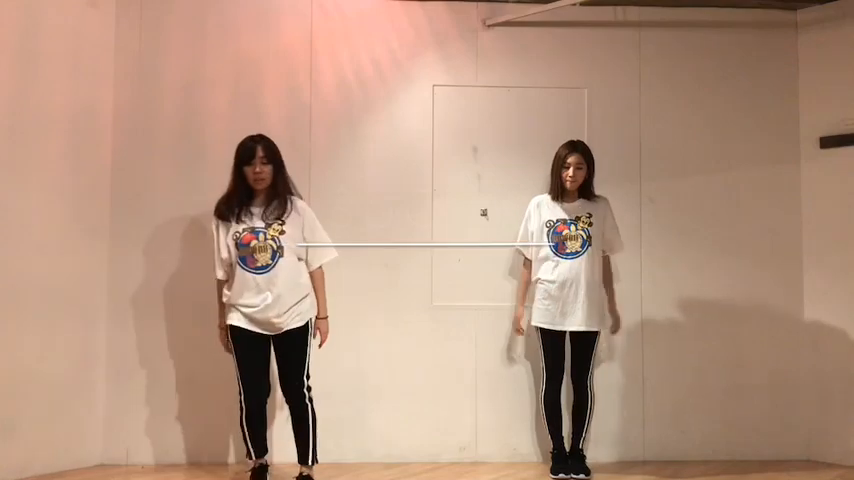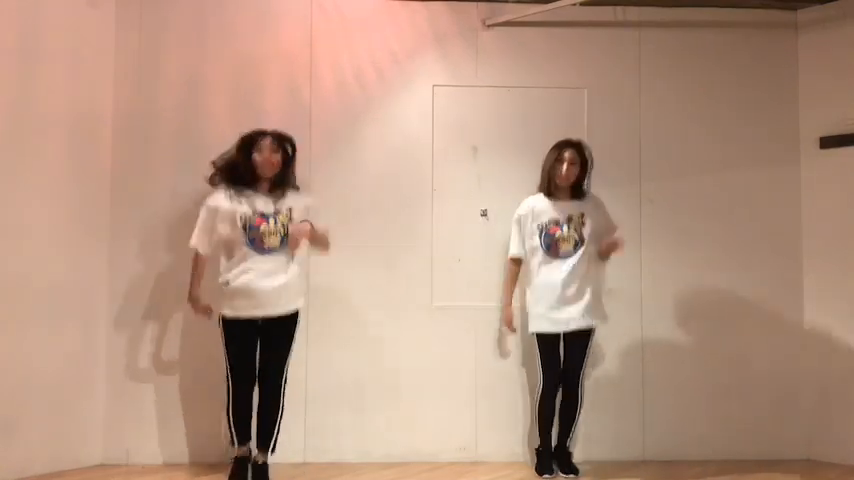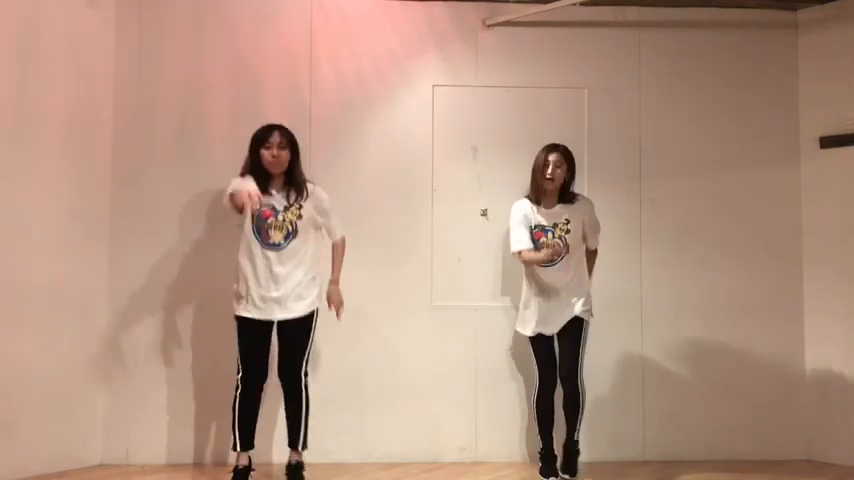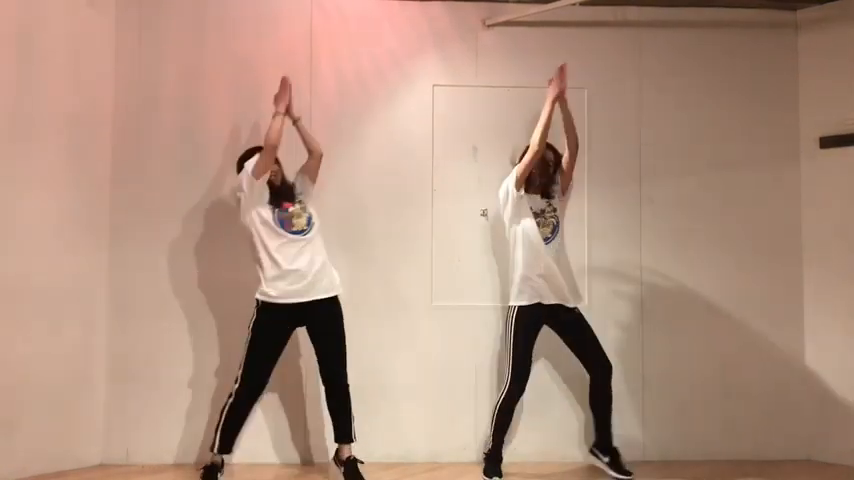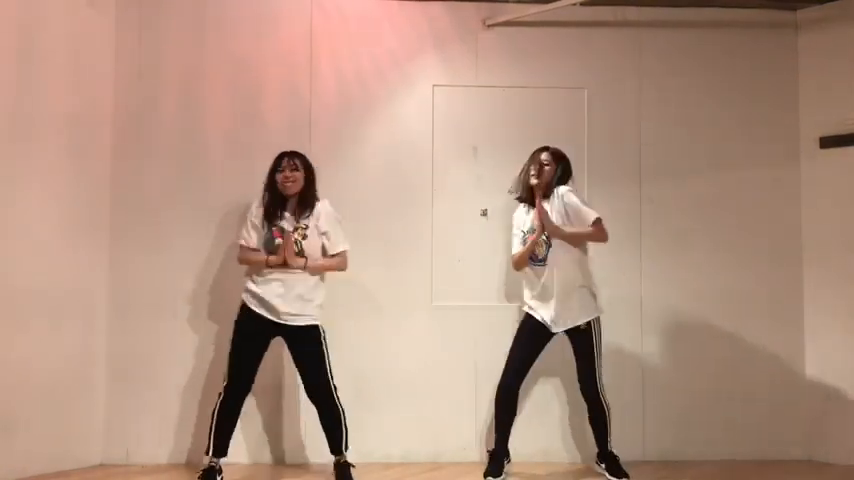
dt=1s
person 1, frame 1
left shoulder: (295, 209)
right shoulder: (227, 214)
left elbow: (314, 265)
right elbow: (223, 274)
left wrist: (322, 314)
right wrist: (223, 321)
left hip: (293, 317)
right hip: (245, 319)
left knee: (297, 393)
right knee: (252, 395)
person 1, frame 2
left shoulder: (294, 199)
right shoulder: (225, 198)
left elbow: (322, 243)
right elbow: (202, 247)
left wrist: (311, 233)
right wrist: (193, 291)
left hip: (283, 305)
right hip: (239, 305)
left knee: (273, 382)
right knee: (240, 381)
person 1, frame 3
left shoulder: (312, 195)
right shoulder: (246, 187)
left elbow: (337, 236)
right elbow: (234, 200)
left wrist: (335, 282)
right wrist: (244, 194)
left hip: (298, 301)
right hip: (252, 303)
left knee: (293, 375)
right knee: (250, 380)
person 1, frame 4
left shoulder: (298, 191)
right shoulder: (249, 190)
left elbow: (317, 154)
right elbow: (271, 147)
left wrist: (292, 114)
right wrist: (280, 109)
left hip: (323, 295)
right hip: (277, 300)
left knee: (336, 376)
right knee: (250, 383)
person 1, frame 5
left shoulder: (321, 210)
right shoulder: (262, 209)
left elbow: (341, 261)
right elbow: (243, 255)
left wrist: (302, 262)
right wrist: (276, 259)
left hip: (302, 316)
right hip: (257, 310)
left knee: (321, 390)
right knee: (235, 386)
person 2, frame 1
left shoulder: (600, 207)
right shoulder: (539, 205)
left elbow: (605, 259)
right elbow: (528, 260)
left wrist: (612, 305)
right wrist: (520, 306)
left hip: (588, 309)
right hip: (549, 309)
left knee: (582, 382)
right knee: (553, 381)
left ankle: (577, 452)
right ankle: (558, 452)
person 2, frame 2
left shoulder: (592, 206)
right shoulder: (531, 207)
left elbow: (602, 253)
right elbow: (516, 258)
left wrist: (611, 246)
right wrist: (507, 302)
left hip: (582, 307)
right hip: (545, 308)
left knee: (572, 382)
right knee: (550, 382)
left ankle: (562, 450)
right ankle: (544, 450)
person 2, frame 3
left shoulder: (582, 207)
right shoulder: (522, 209)
right elbow: (521, 254)
right wrist: (539, 257)
left hip: (574, 306)
right hip: (537, 309)
left knee: (570, 376)
right knee: (546, 379)
left ankle: (570, 451)
right ankle: (547, 452)
person 2, frame 4
left shoulder: (556, 194)
right shoulder: (512, 195)
left elbow: (573, 150)
right elbow: (534, 152)
left wrist: (562, 101)
right wrist: (549, 106)
left hip: (562, 295)
right hip: (528, 298)
left knee: (600, 367)
right knee: (516, 381)
person 2, frame 5
left shoulder: (565, 197)
right shoulder: (522, 214)
left elbow: (601, 233)
right elbow: (518, 264)
left wrist: (556, 230)
right wrist: (538, 236)
left hip: (578, 307)
right hip: (539, 309)
left knee: (591, 387)
right knee: (508, 383)
